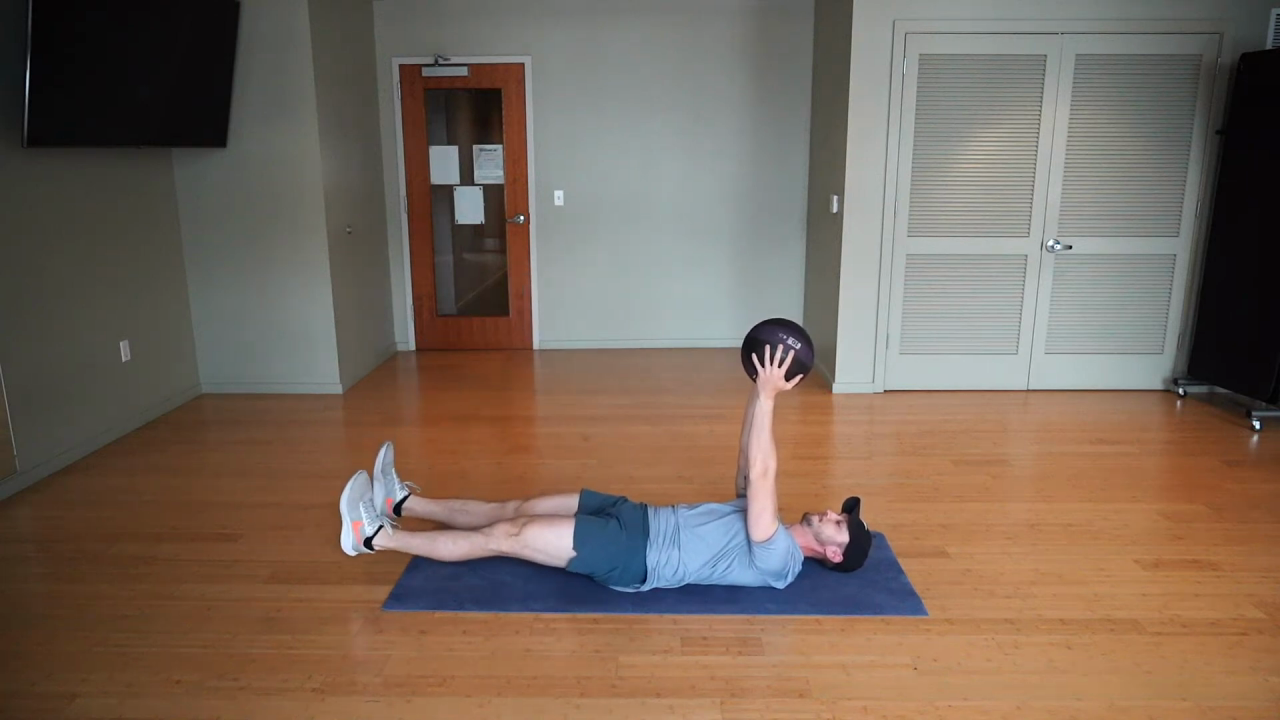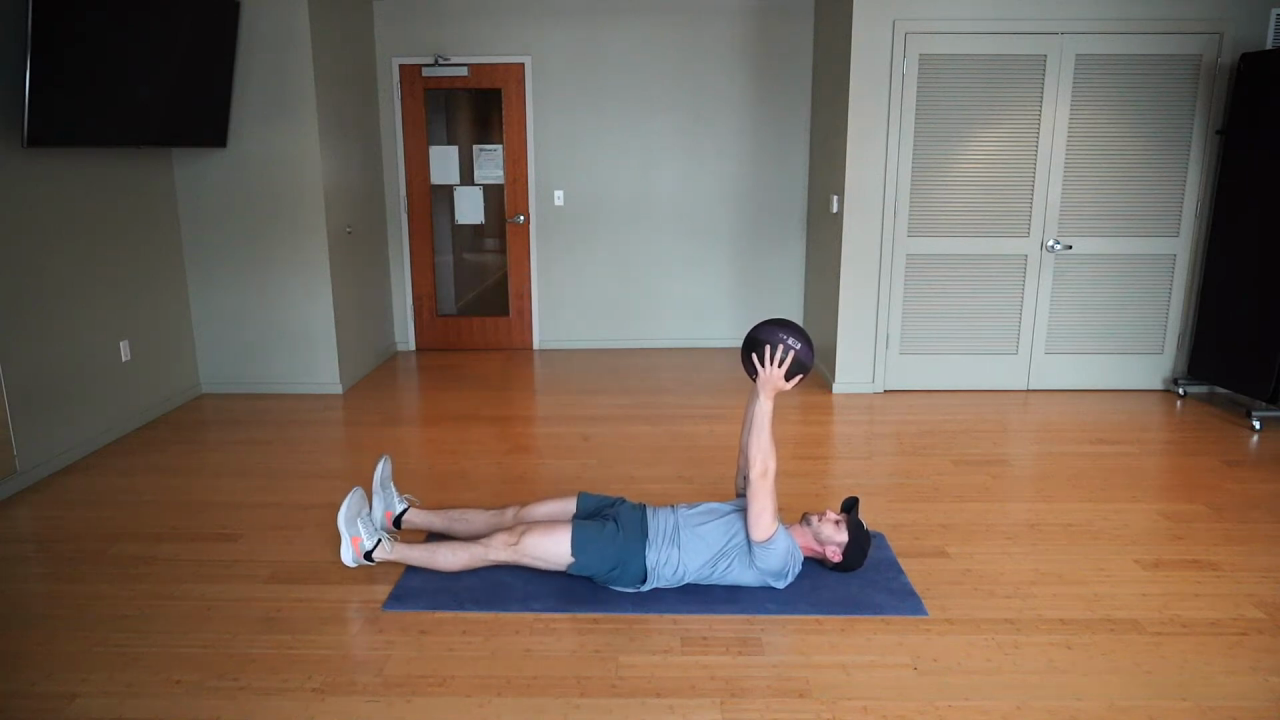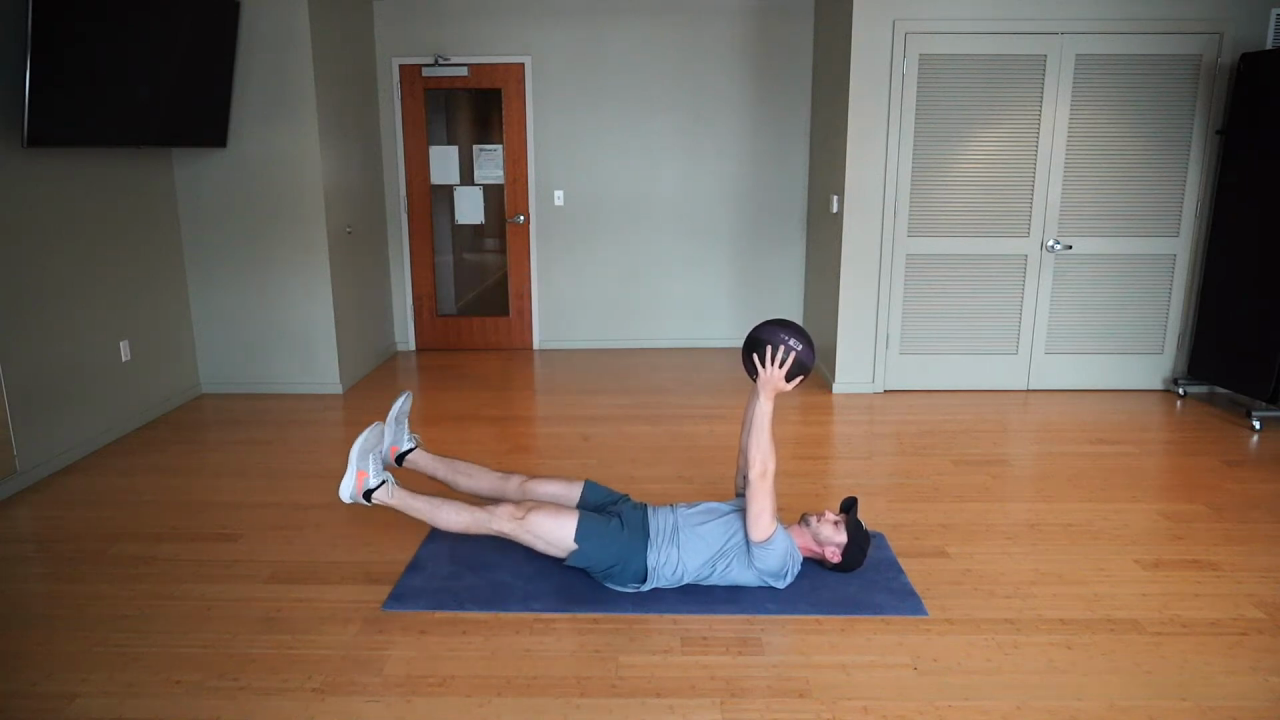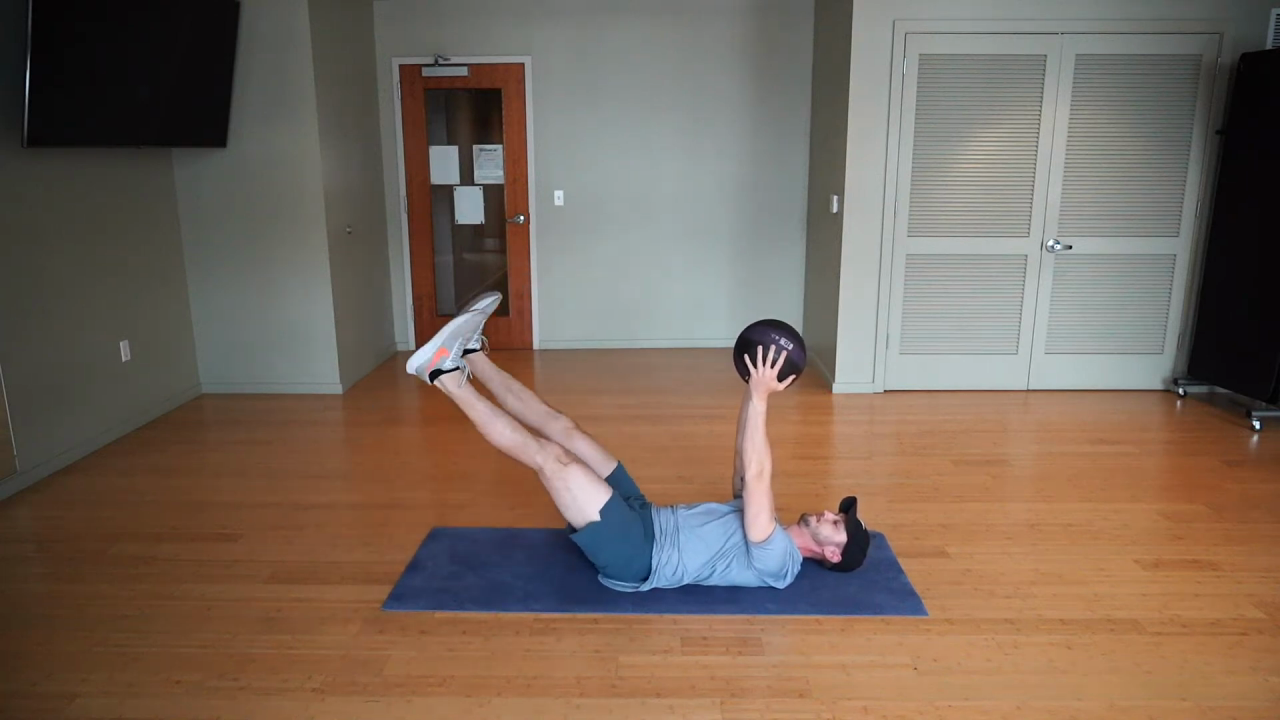
dt=0.4s
person 1, frame 1
left shoulder: (776, 560)
right shoulder: (765, 526)
left elbow: (761, 476)
right elbow: (747, 469)
left wrist: (767, 398)
right wrist: (758, 393)
left hip: (633, 555)
right hip: (637, 520)
left knee: (505, 536)
right knee: (515, 509)
left ankle: (379, 536)
right ankle: (405, 502)
person 1, frame 2
left shoulder: (777, 560)
right shoulder: (765, 527)
left elbow: (761, 476)
right elbow: (747, 470)
left wrist: (767, 398)
right wrist: (759, 395)
left hip: (633, 556)
right hip: (636, 521)
left knee: (503, 546)
right knee: (514, 516)
left ankle: (378, 549)
right ankle: (403, 514)
person 1, frame 3
left shoulder: (777, 561)
right shoulder: (766, 529)
left elbow: (762, 476)
right elbow: (747, 471)
left wrist: (767, 398)
right wrist: (759, 394)
left hip: (632, 555)
right hip: (636, 521)
left knee: (508, 514)
right knee: (520, 485)
left ankle: (378, 487)
right ankle: (407, 455)
person 1, frame 4
left shoulder: (776, 563)
right shoulder: (765, 534)
left elbow: (756, 478)
right elbow: (745, 476)
left wrist: (760, 400)
right wrist: (752, 394)
left hip: (636, 558)
right hip: (643, 523)
left knee: (548, 454)
right knee: (562, 431)
left ankle: (446, 374)
right ankle: (468, 357)
